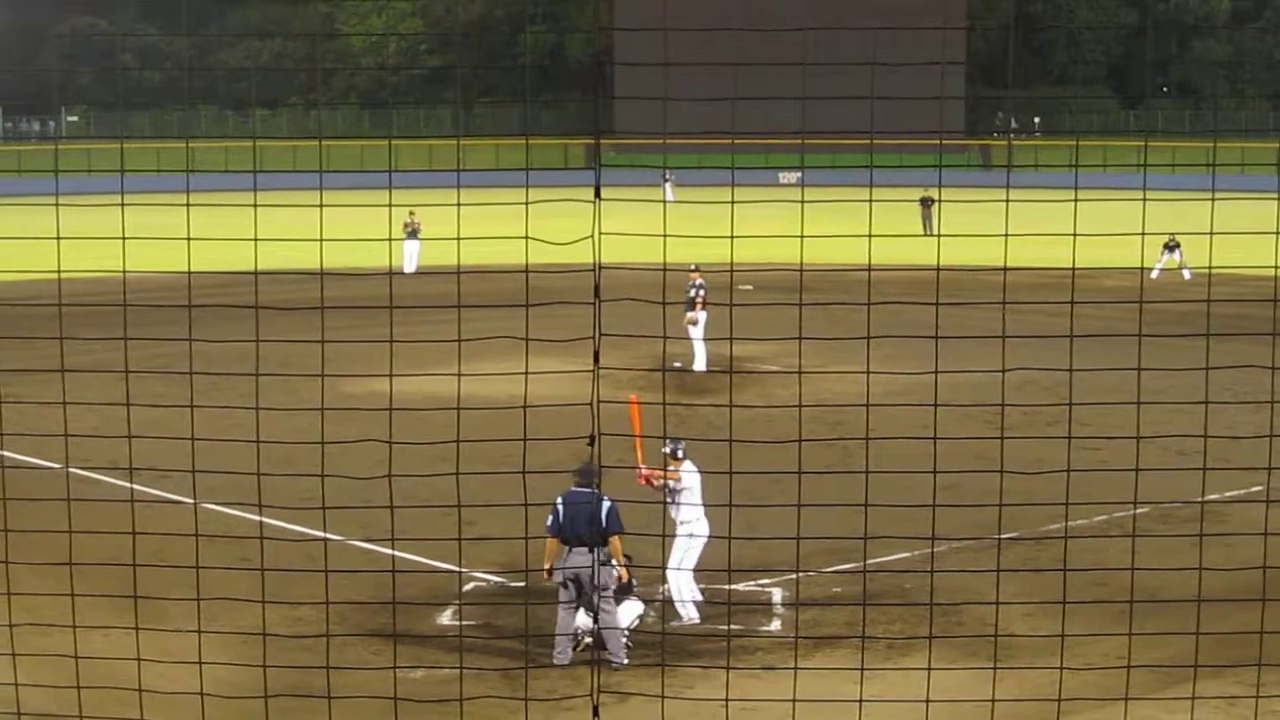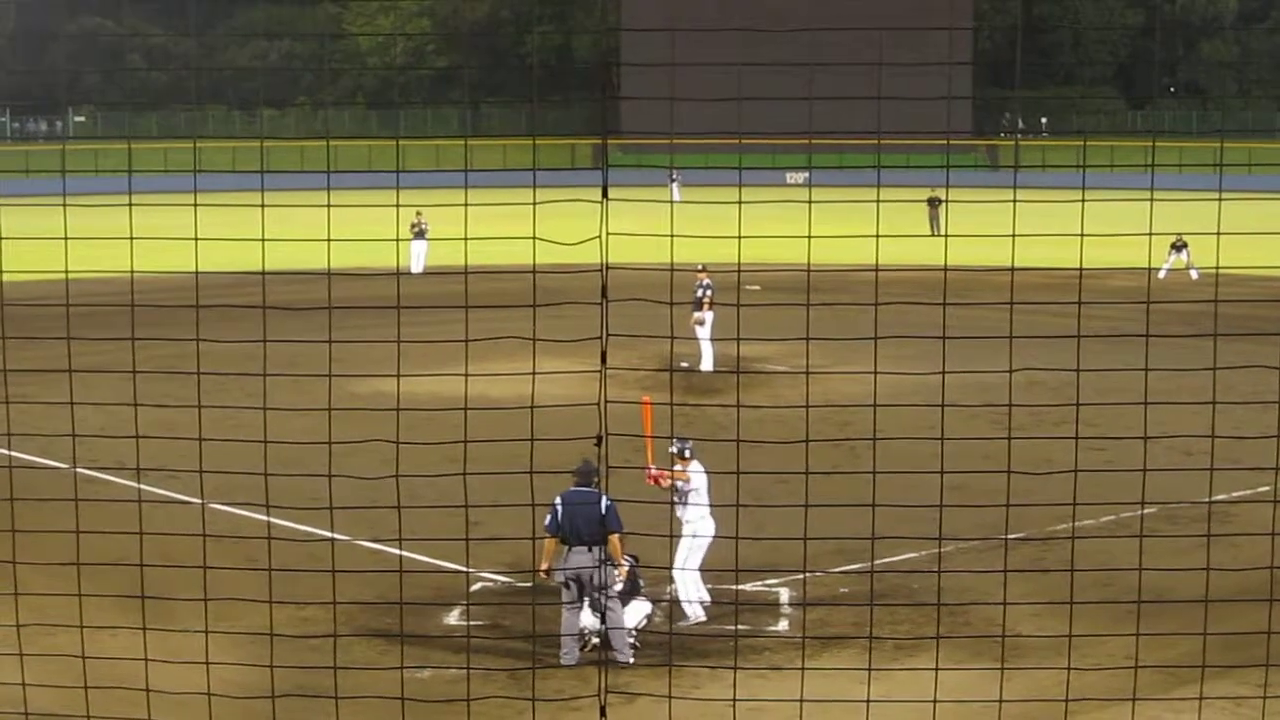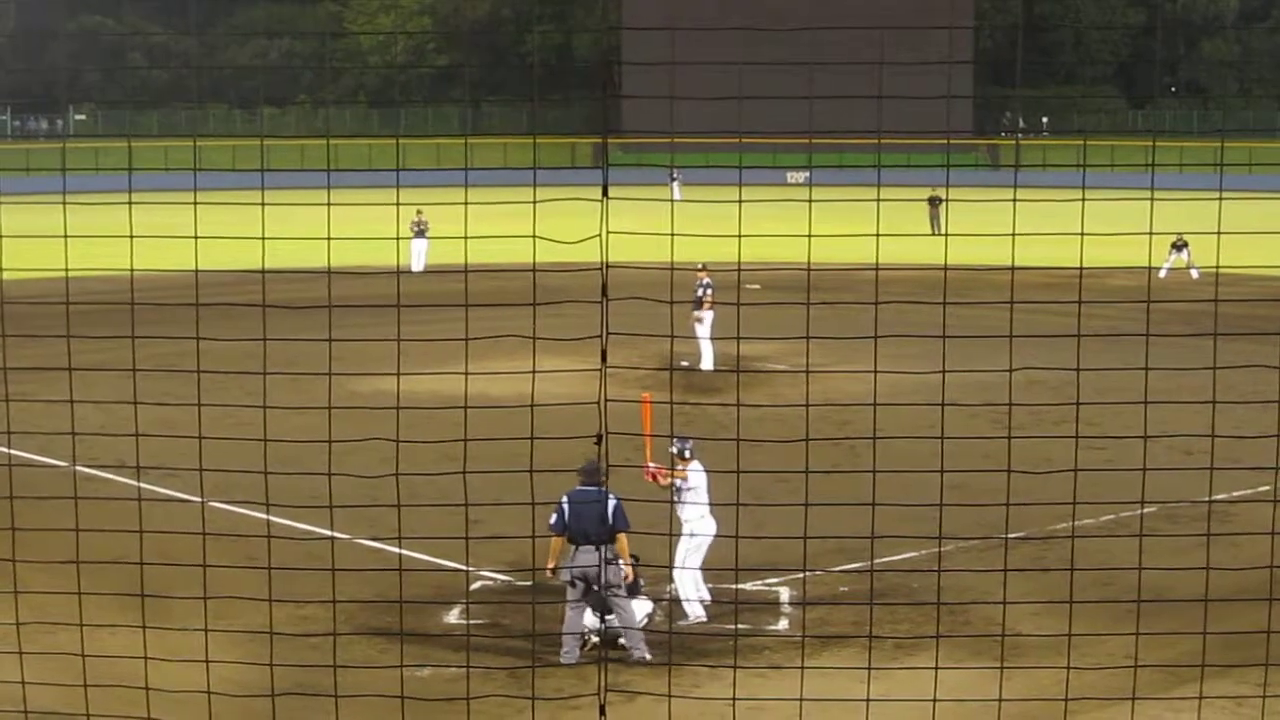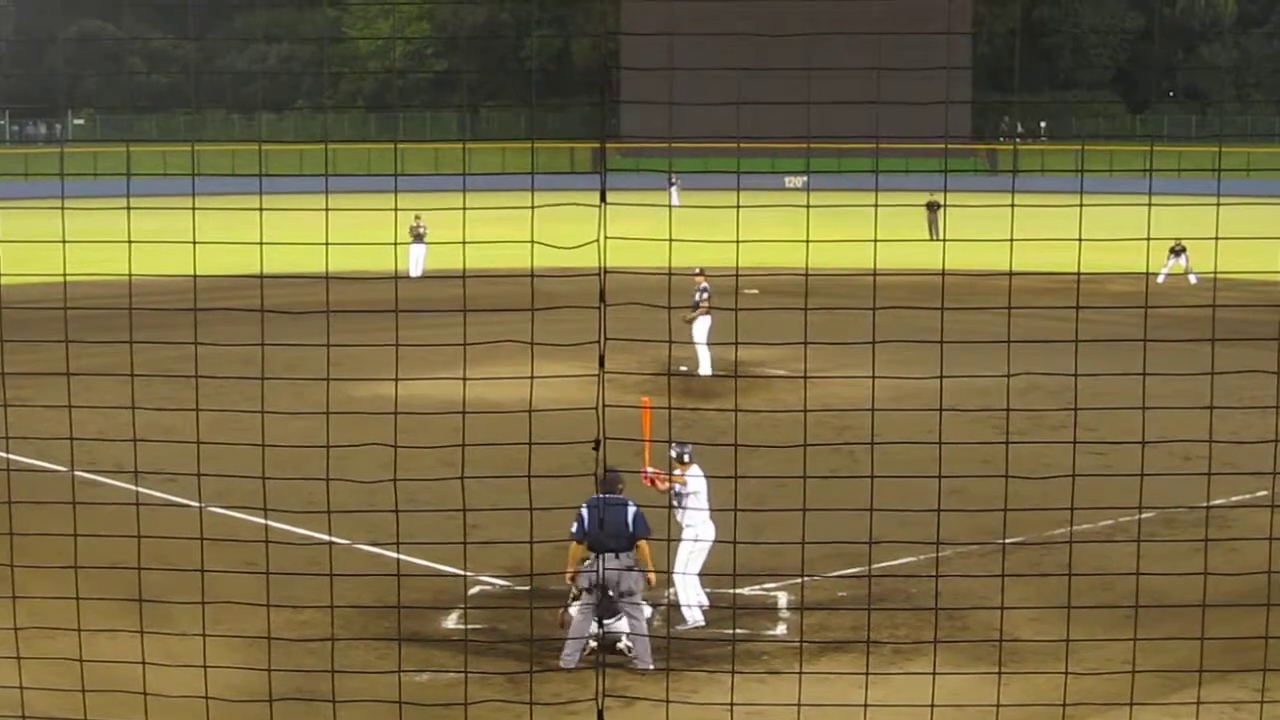
dt=0.3s
person 1, frame 1
left shoulder: (562, 500)
right shoulder: (604, 502)
left elbow: (552, 537)
right elbow: (613, 538)
left wrist: (548, 563)
right wrist: (621, 565)
left hip: (570, 559)
right hip: (596, 560)
left knee: (566, 608)
right knee: (606, 609)
left ankle: (561, 656)
right ankle: (617, 656)
person 1, frame 2
left shoulder: (561, 500)
right shoulder: (603, 501)
left elbow: (551, 536)
right elbow: (613, 536)
left wrist: (545, 562)
right wrist: (620, 563)
left hip: (570, 559)
right hip: (596, 559)
left knee: (570, 608)
right knee: (611, 606)
left ankle: (568, 656)
right ankle: (623, 653)
person 1, frame 3
left shoulder: (568, 499)
right shoulder: (611, 500)
left elbow: (557, 535)
right elbow: (620, 535)
left wrist: (552, 561)
right wrist: (627, 564)
left hip: (578, 558)
right hip: (604, 558)
left knee: (574, 607)
right knee: (621, 605)
left ankle: (569, 655)
right ankle: (638, 650)
person 1, frame 4
left shoulder: (587, 507)
right shoulder: (630, 507)
left elbow: (577, 542)
right elbow: (641, 542)
left wrist: (571, 569)
right wrist: (649, 569)
left hip: (596, 566)
right hip: (623, 566)
left knee: (585, 613)
right knee: (635, 614)
left ankle: (569, 659)
right ankle: (643, 661)
person 2, frame 1
left shoulder: (690, 471)
right shoulder: (673, 470)
left elbow: (674, 477)
right elbow: (661, 485)
left wrist: (651, 471)
right wrist: (648, 478)
left hip: (693, 527)
right hip: (685, 526)
left knee: (675, 571)
right knee: (679, 566)
left ankle: (689, 615)
right ankle: (693, 596)
person 2, frame 2
left shoulder: (696, 471)
right shoulder: (679, 469)
left elbow: (684, 478)
right elbow: (668, 484)
left wrist: (660, 472)
right wrist: (656, 478)
left hip: (697, 527)
right hip: (695, 525)
left knee: (681, 570)
right knee: (689, 566)
left ankle: (695, 613)
right ankle: (701, 598)
person 2, frame 3
left shoulder: (696, 471)
right shoulder: (681, 469)
left elbow: (681, 476)
right elbow: (666, 483)
left wrist: (658, 469)
right wrist: (654, 475)
left hip: (696, 526)
right hip: (701, 524)
left knee: (681, 570)
right knee: (691, 566)
left ankle: (696, 613)
right ankle: (702, 596)
person 2, frame 4
left shoulder: (695, 475)
right shoulder: (680, 473)
left elbow: (679, 480)
right elbow: (664, 487)
left wrist: (656, 474)
right wrist: (652, 479)
left hip: (698, 531)
right hip: (693, 530)
left knee: (681, 574)
right knee: (688, 570)
left ankle: (694, 618)
right ankle: (699, 601)
